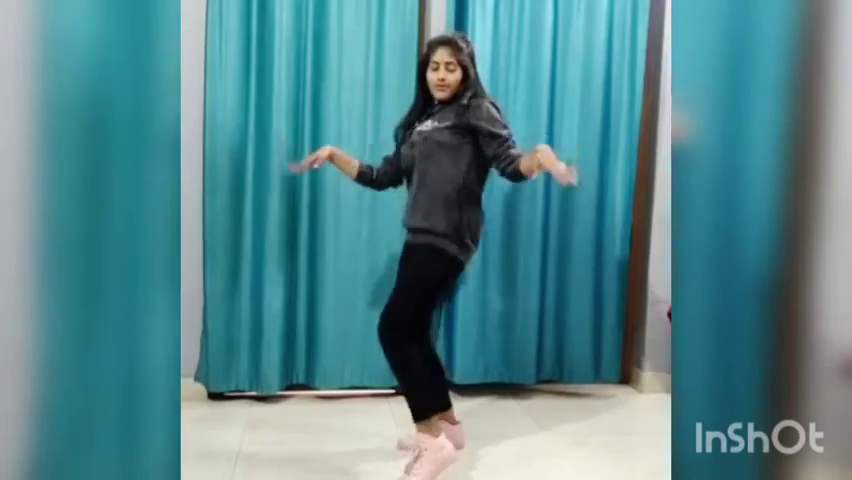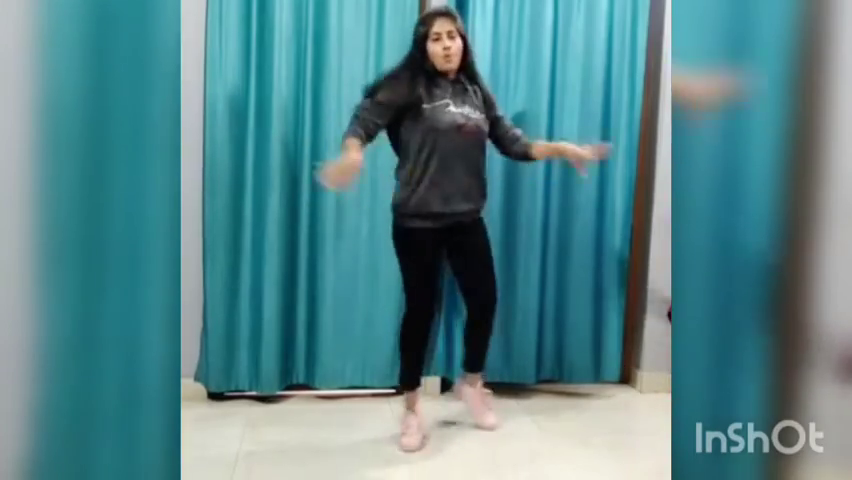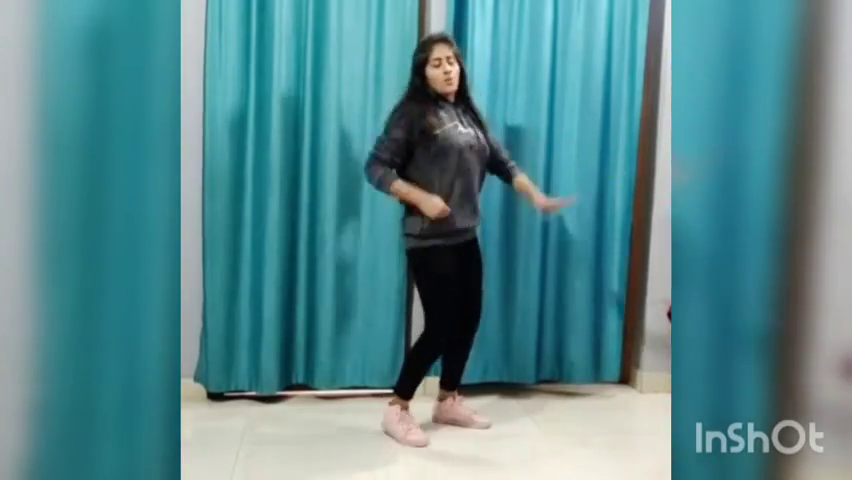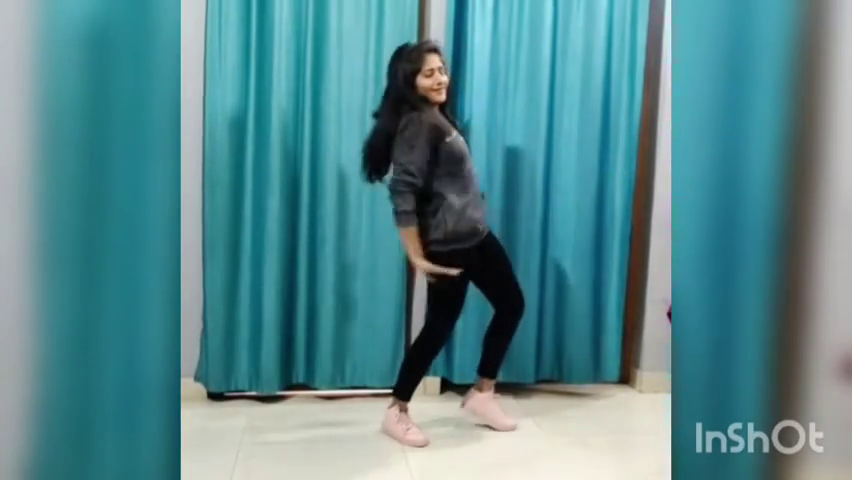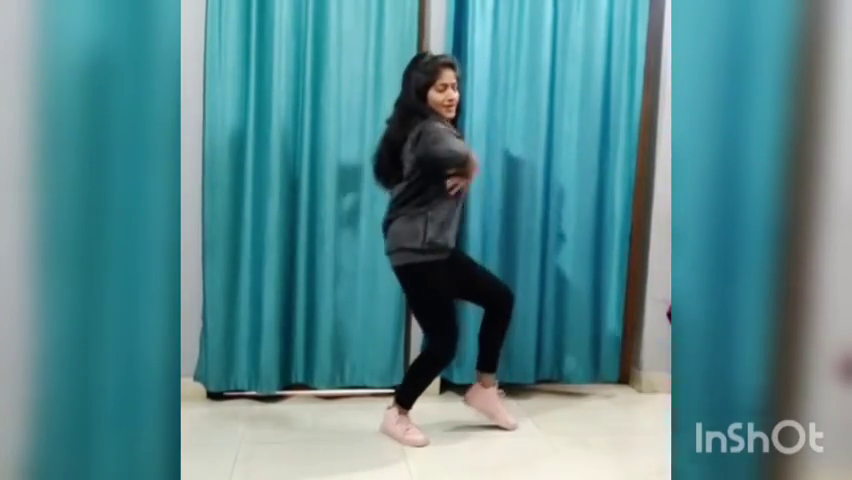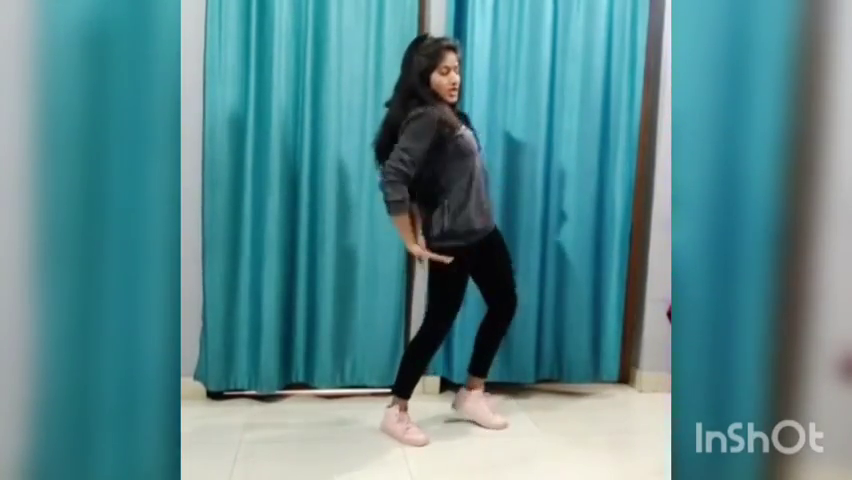
dt=0.5s
person 1, frame 1
left shoulder: (478, 111)
right shoulder: (418, 119)
left elbow: (508, 163)
right elbow: (386, 175)
left wrist: (540, 158)
right wrist: (335, 155)
left hip: (445, 239)
right hip: (419, 236)
left knee: (393, 328)
right knee: (413, 333)
left ankle: (434, 441)
right ankle: (446, 424)
person 1, frame 2
left shoulder: (477, 92)
right shoulder: (405, 87)
left elbow: (514, 144)
right elbow: (364, 121)
left wrist: (561, 149)
right wrist: (352, 154)
left hip: (466, 216)
right hip: (417, 218)
left knee: (483, 301)
right knee: (421, 308)
left ankle: (472, 384)
right ankle: (410, 409)
person 1, frame 3
left shoulder: (471, 114)
right shoulder: (412, 114)
left elbow: (499, 161)
right elbow: (377, 168)
left wrist: (535, 194)
right wrist: (420, 197)
left hip: (465, 236)
right hip: (429, 238)
left knee: (467, 320)
right knee: (441, 325)
left ankle: (448, 400)
right ankle: (396, 411)
person 1, frame 4
left shoulder: (435, 119)
right shoulder: (415, 124)
right elbow: (404, 193)
right wrist: (416, 256)
left hip: (472, 232)
right hip: (447, 239)
left knee: (512, 302)
right knee: (440, 325)
left ankle: (481, 394)
right ankle: (397, 412)
person 1, frame 5
left shoulder: (431, 130)
right shoulder: (431, 129)
right elbow: (456, 156)
left wrist: (463, 167)
right wrist: (468, 163)
left hip: (436, 248)
right hip: (418, 251)
left knee: (500, 299)
right knee: (443, 341)
left ankle: (484, 389)
right ankle: (396, 415)
person 1, frame 6
left shoulder: (448, 115)
right shoulder: (425, 119)
right elbow: (394, 180)
right wrist: (411, 241)
left hip: (481, 229)
right hip: (450, 239)
left knee: (504, 304)
right knee: (438, 322)
left ankle: (471, 394)
right ankle: (396, 411)
